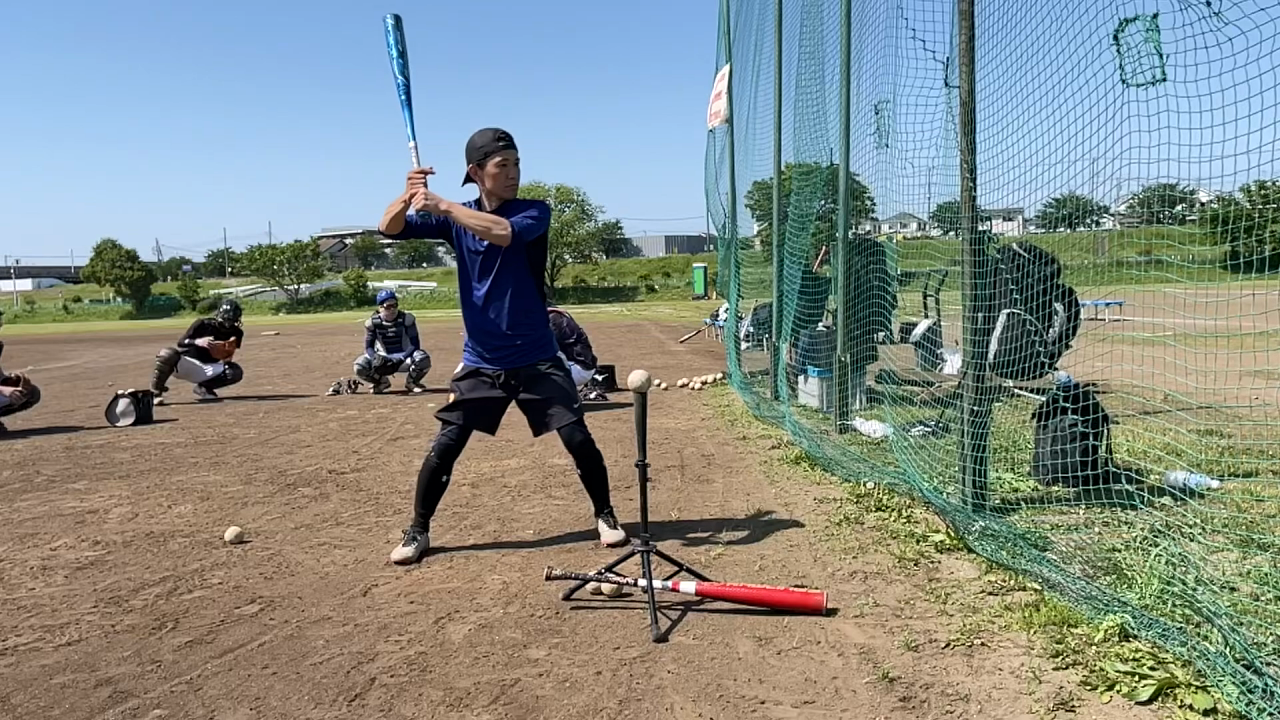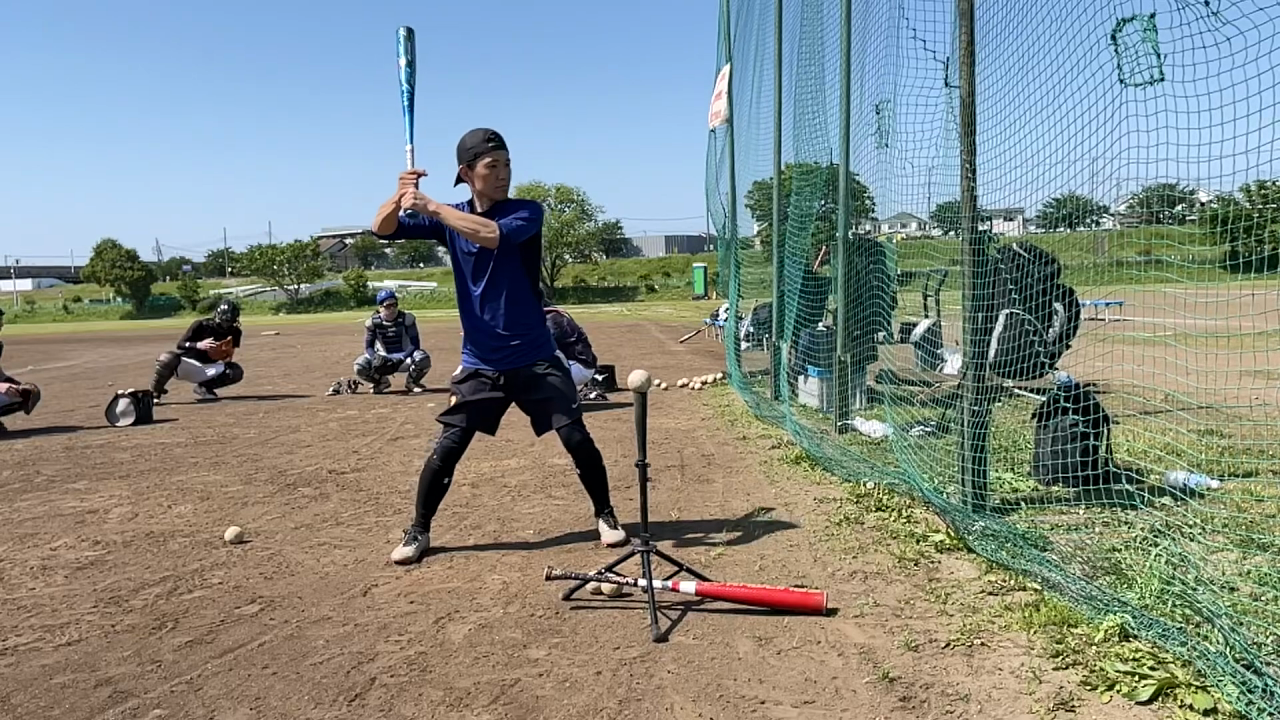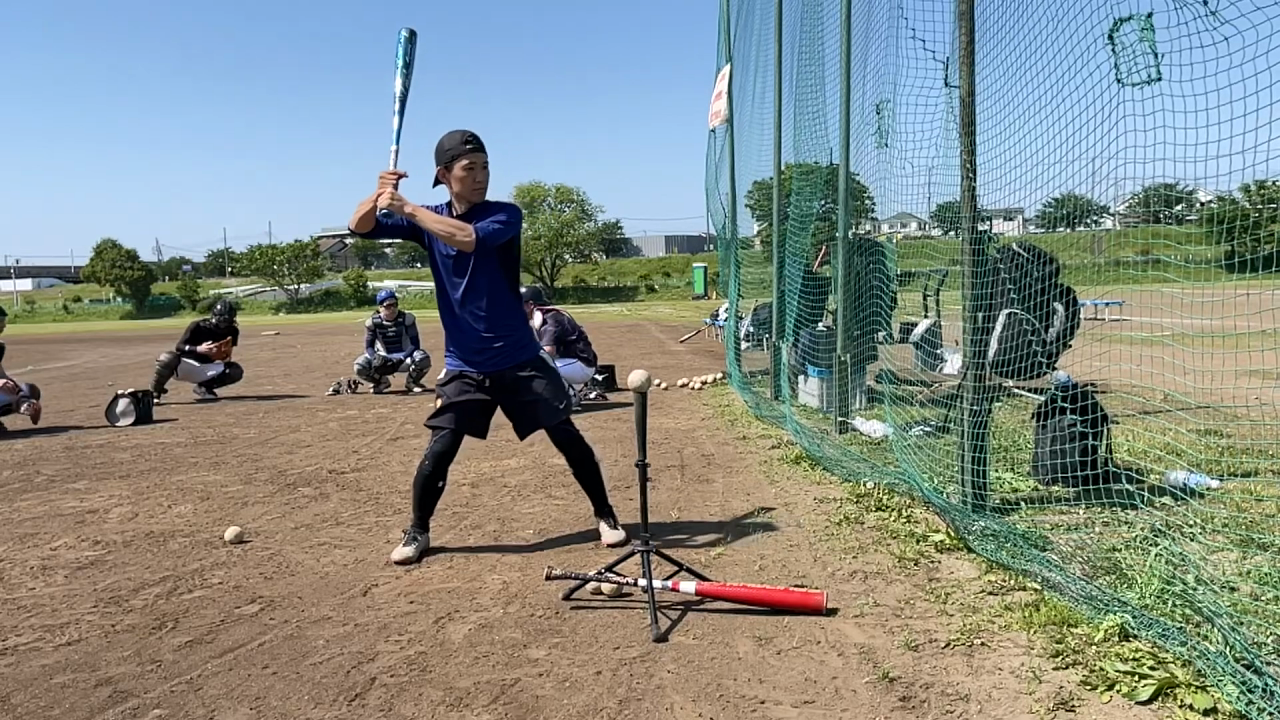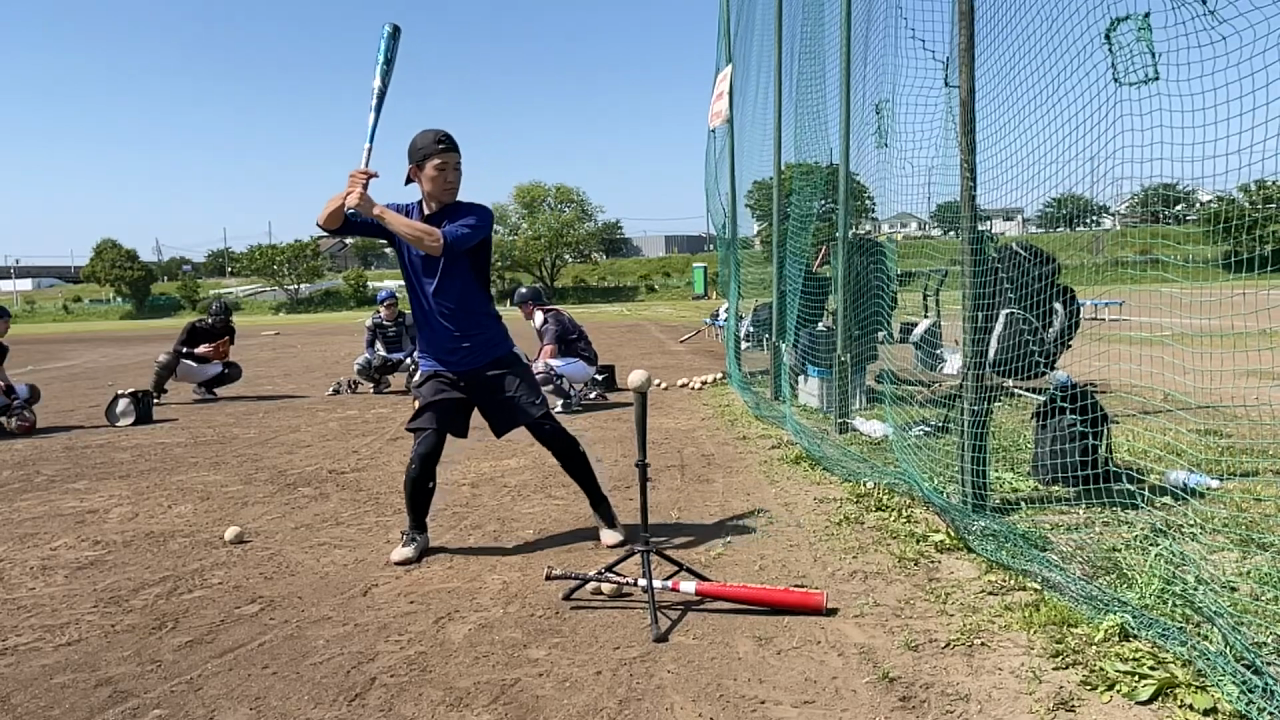
dt=0.5s
person 1, frame 1
left shoulder: (534, 212)
right shoulder: (455, 218)
left elbow: (503, 232)
right elbow: (390, 229)
left wrist: (442, 205)
right wrist: (409, 194)
left hip: (536, 359)
right hip: (481, 362)
left knee: (578, 439)
right knee: (445, 447)
left ankle: (604, 514)
right ankle: (418, 530)
person 1, frame 2
left shoulder: (527, 212)
right shoulder: (449, 217)
left elbow: (492, 234)
right elbow: (383, 229)
left wrist: (431, 206)
right wrist: (400, 196)
left hip: (535, 359)
right hip: (480, 363)
left knee: (577, 438)
right knee: (447, 448)
left ankle: (604, 514)
right ankle: (418, 530)
person 1, frame 3
left shoulder: (505, 215)
right shoulder: (428, 219)
left elbow: (469, 238)
right elbow: (360, 228)
left wrist: (407, 208)
right wrist: (379, 194)
left hip: (520, 360)
right hip: (464, 366)
left knee: (568, 438)
right knee: (439, 452)
left ankle: (604, 514)
right ankle: (417, 531)
person 1, frame 4
left shoulder: (476, 216)
right shoulder: (400, 216)
left elbow: (437, 242)
right elbow: (329, 223)
left wrist: (376, 210)
right wrist: (349, 192)
left hip: (494, 357)
right hip: (438, 365)
left knee: (550, 432)
right knee: (424, 452)
left ankle: (602, 511)
right ankle: (415, 532)
